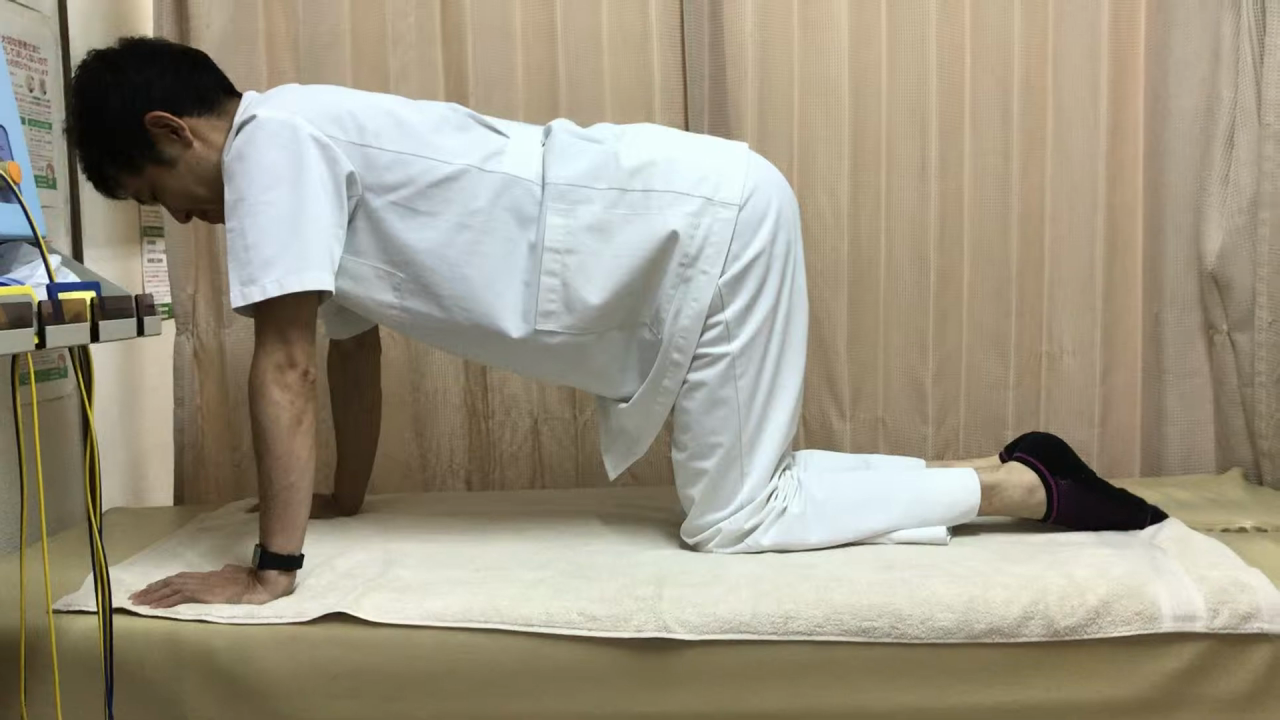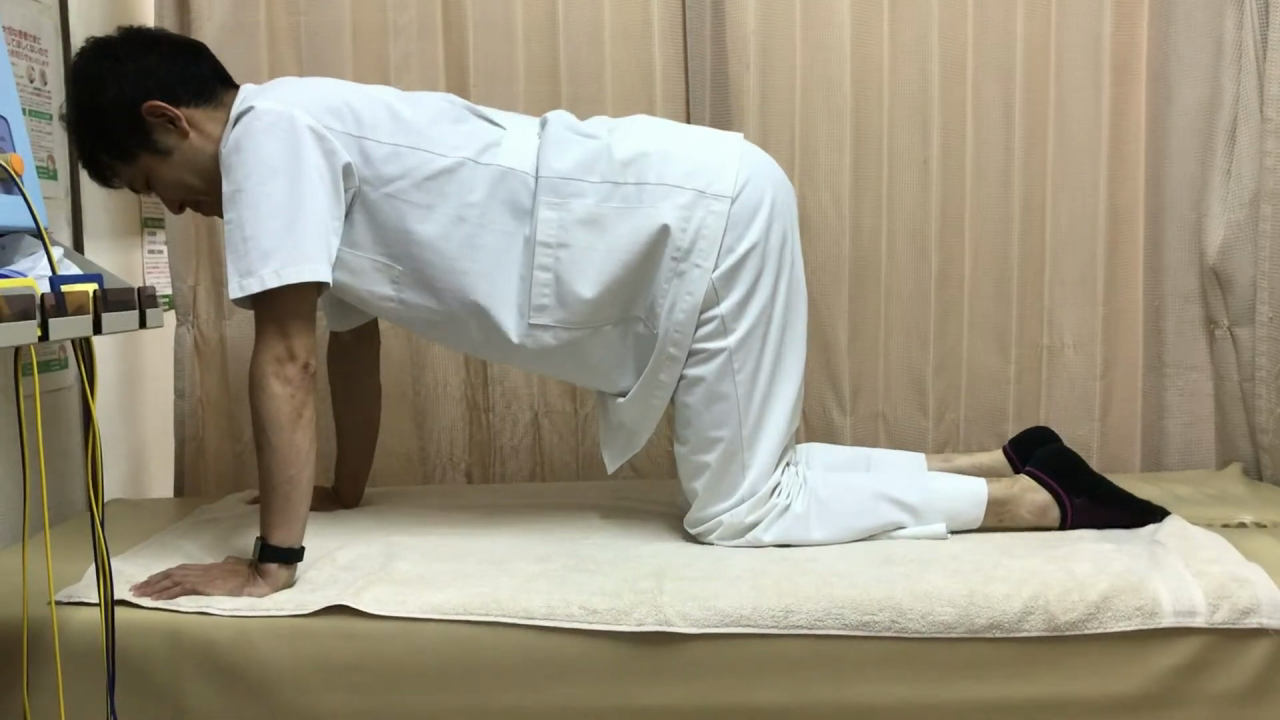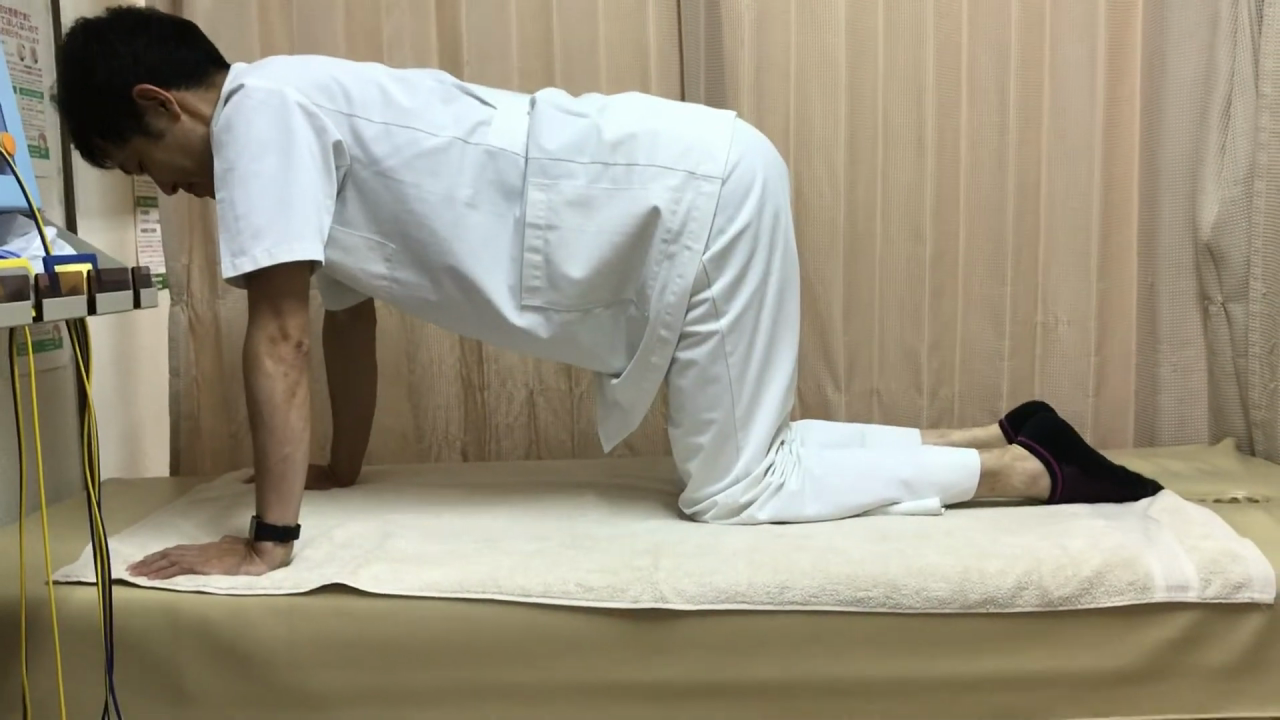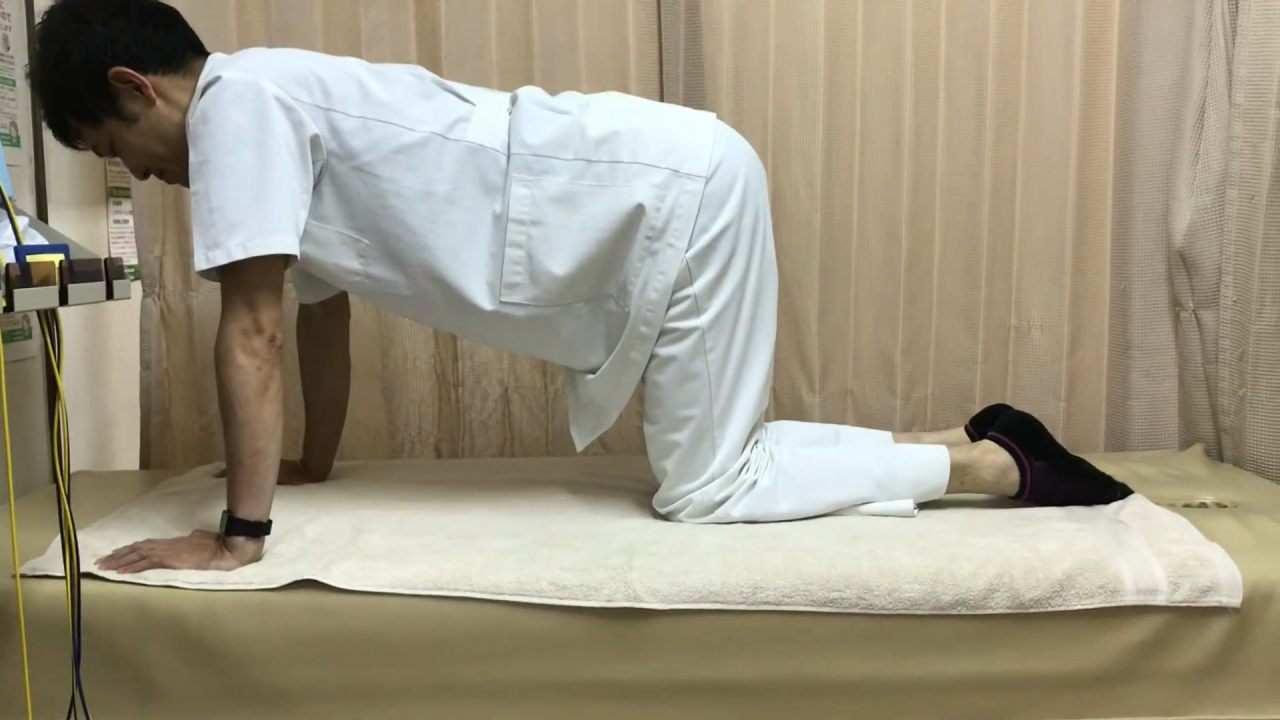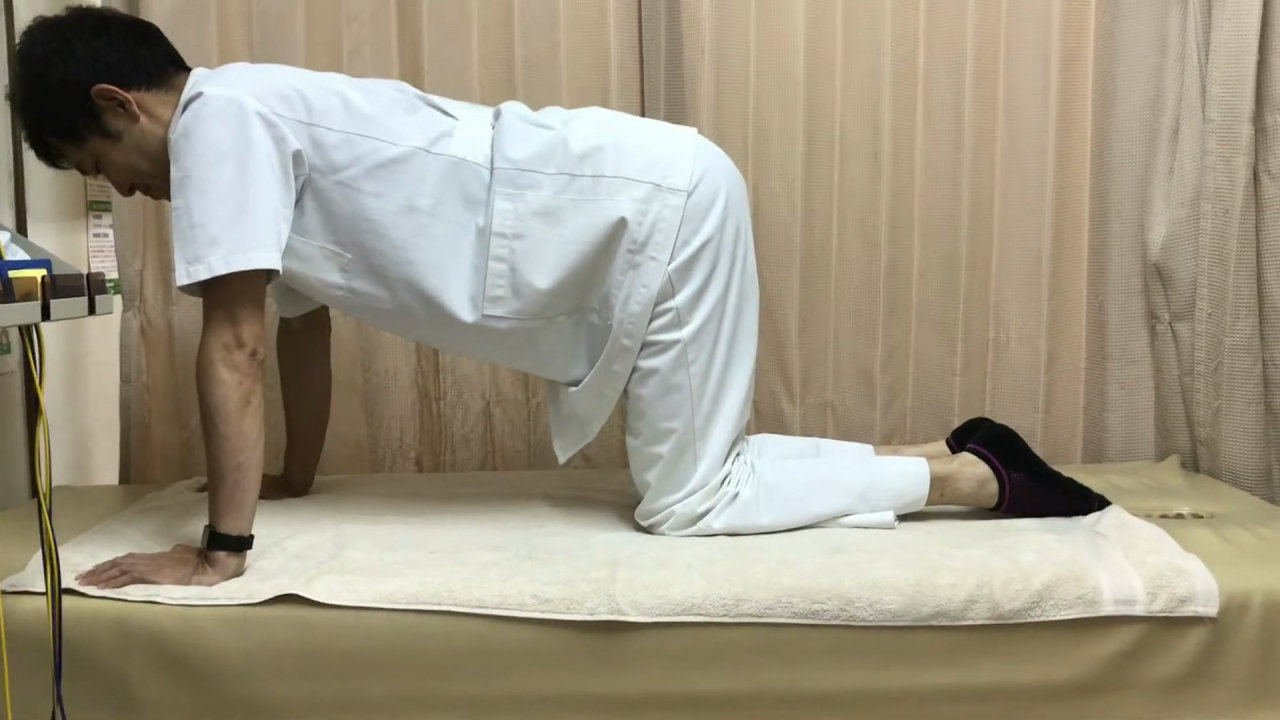
dt=1s
person 1, frame 1
left shoulder: (269, 137)
right shoulder: (316, 147)
left elbow: (284, 367)
right elbow: (352, 342)
left wrist: (273, 562)
right wrist: (345, 494)
left hip: (709, 217)
right hip: (689, 225)
left knee: (731, 521)
right knee: (741, 490)
left ankle: (1025, 487)
right ankle: (1004, 464)
person 1, frame 2
left shoulder: (268, 130)
right shoulder: (316, 139)
left elbow: (284, 361)
right elbow: (350, 335)
left wrist: (272, 555)
right wrist: (345, 488)
left hip: (706, 210)
right hip: (691, 214)
left knee: (736, 514)
right knee: (746, 480)
left ankle: (1035, 500)
right ankle: (1006, 463)
person 1, frame 3
left shoulder: (259, 108)
right shoulder: (309, 116)
left elbow: (277, 340)
right elbow: (347, 312)
left wrist: (268, 536)
right wrist: (341, 465)
left hip: (699, 188)
right hip: (683, 194)
left knee: (731, 492)
right knee: (741, 458)
left ankle: (1029, 469)
right ankle: (996, 435)
person 1, frame 4
left shoulder: (236, 100)
right shoulder: (285, 112)
left elbow: (250, 332)
right elbow: (322, 305)
left wrist: (240, 528)
right wrist: (314, 460)
left hip: (677, 187)
right hip: (659, 194)
left knee: (707, 487)
right knee: (710, 459)
left ankle: (999, 463)
right ankle: (968, 438)
person 1, frame 5
left shoulder: (218, 116)
right shoulder: (264, 124)
left elbow: (232, 347)
right elbow: (301, 319)
left wrist: (222, 545)
right wrist: (295, 476)
left hip: (659, 203)
right hip: (636, 215)
left knee: (688, 503)
right knee: (694, 472)
left ankle: (975, 476)
right ankle: (948, 452)
